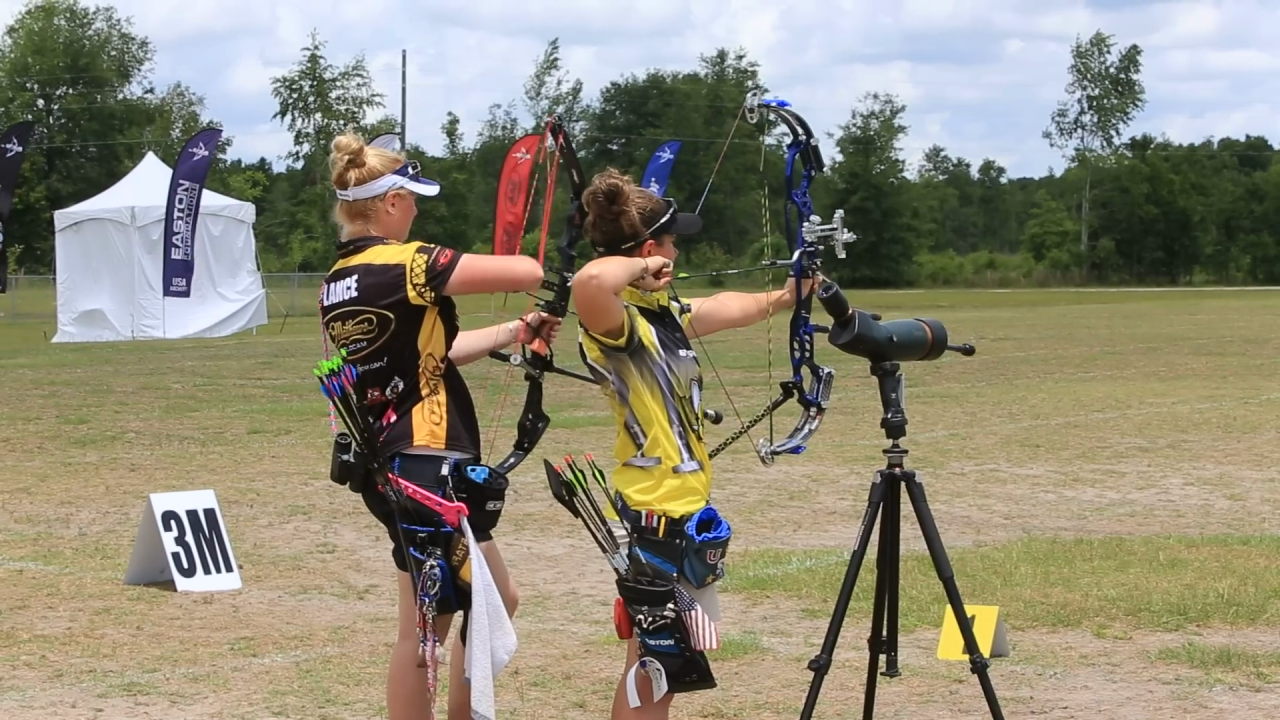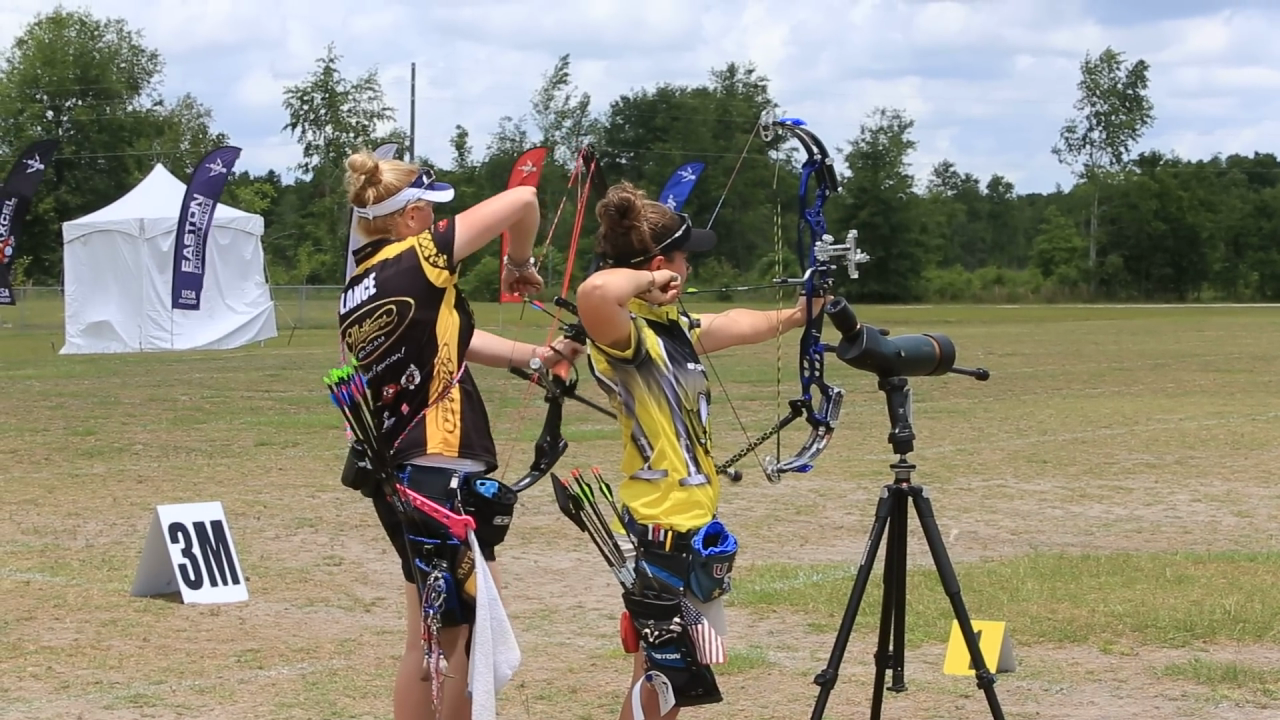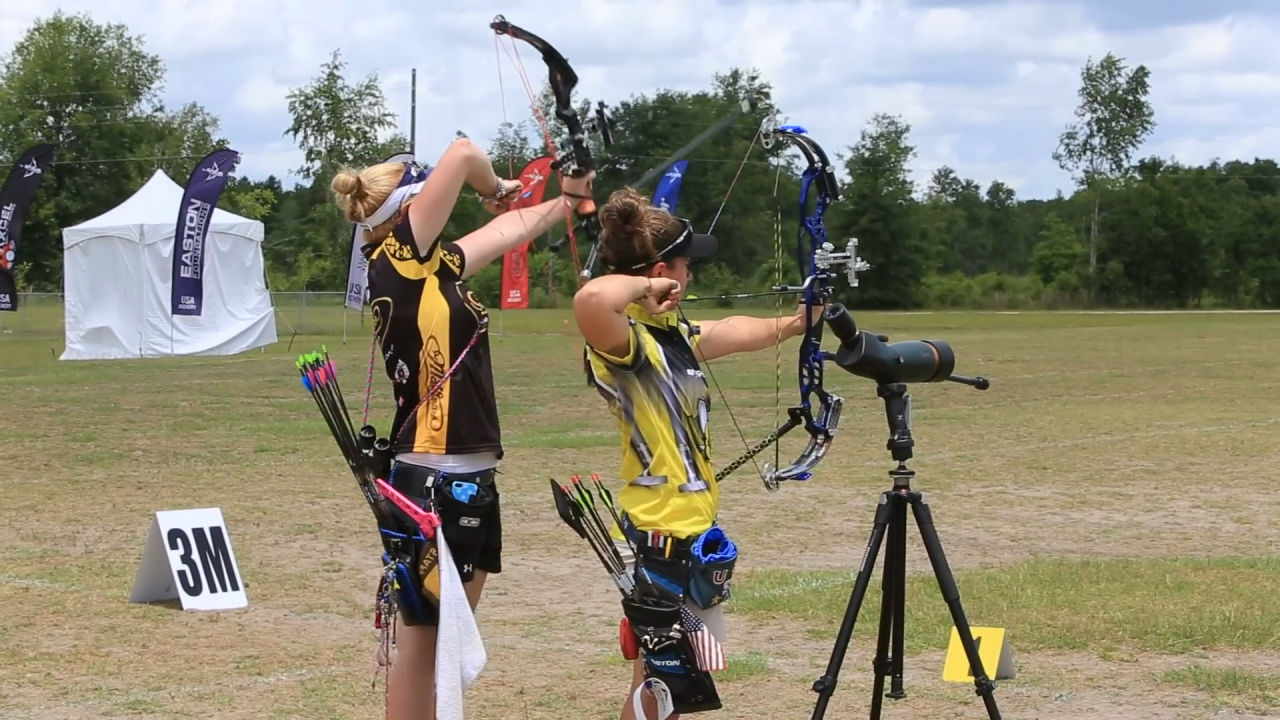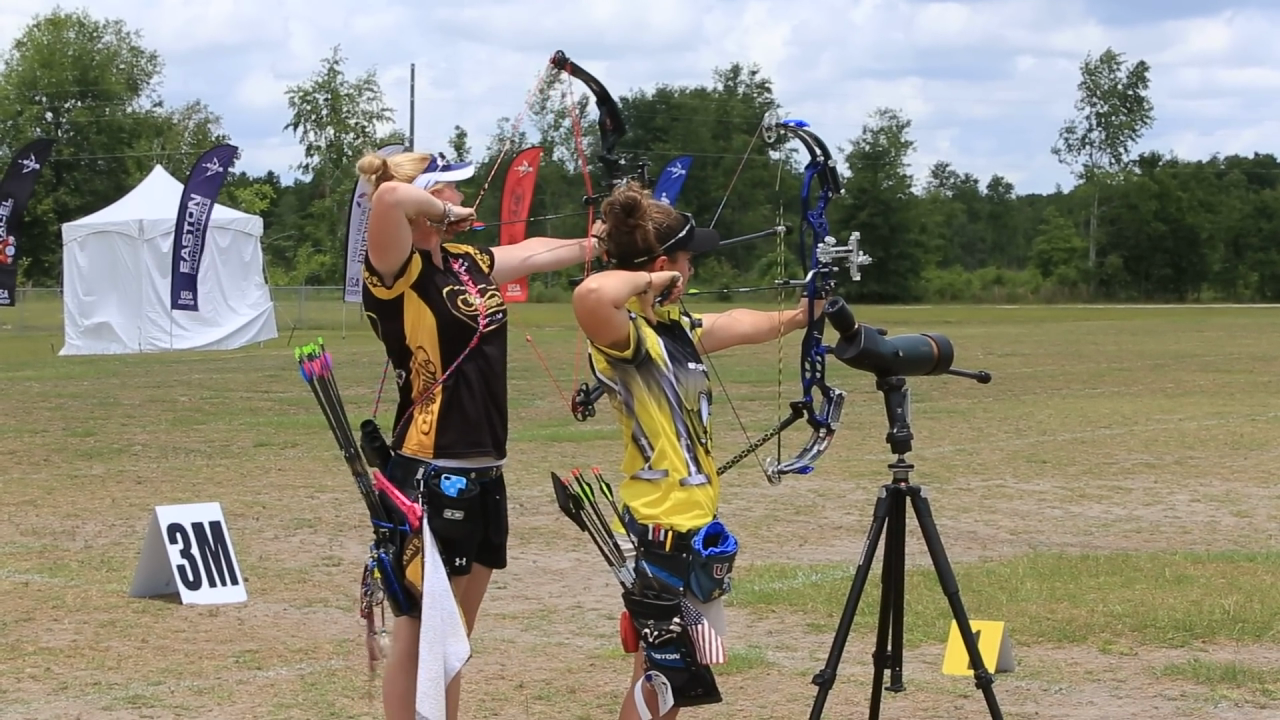
dt=1s
person 1, frame 1
left shoulder: (339, 281)
right shoulder: (403, 265)
right elbow: (527, 273)
left wrist: (512, 333)
right wrist: (512, 267)
left hip: (389, 466)
right hip: (425, 468)
left knee: (496, 600)
right knee: (424, 629)
person 1, frame 2
left shoulder: (359, 290)
right shoulder: (414, 262)
right elbow: (522, 199)
left wrist: (537, 354)
right wrist: (520, 263)
left hip: (403, 474)
right hip: (435, 478)
left knee: (479, 620)
right knee: (433, 641)
person 1, frame 3
left shoulder: (432, 265)
right shoulder: (397, 260)
left elbow: (504, 232)
right elbow: (462, 153)
left wrist: (564, 203)
right wrist: (495, 187)
left hip: (468, 477)
right hip: (433, 481)
right knee: (419, 639)
person 1, frame 4
left shoulder: (464, 262)
right shoulder: (396, 273)
left elbow: (531, 252)
right elbow: (390, 197)
left wrist: (596, 245)
right wrist: (444, 215)
left hip: (481, 476)
right hip: (431, 480)
right knee: (418, 637)
person 2, frame 1
left shoulder: (662, 309)
right shoulder: (616, 320)
left elbow: (723, 307)
right elbow: (590, 280)
left wrist: (782, 298)
right wrist: (638, 267)
left hip: (679, 514)
right hip: (655, 520)
left knee: (663, 665)
right knee: (652, 670)
person 2, frame 2
left shoulder: (672, 325)
right shoulder: (624, 334)
left elbow: (732, 325)
right elbow: (594, 291)
left wrist: (793, 316)
right wrist: (646, 281)
left hip: (690, 529)
right hip: (661, 535)
person 2, frame 3
left shoulder: (672, 332)
right shoulder: (625, 340)
left elbow: (733, 332)
right elbow: (589, 298)
left wrist: (792, 325)
right wrist: (643, 287)
left hip: (689, 534)
right hip: (660, 539)
person 2, frame 4
left shoulder: (675, 326)
right shoulder: (627, 335)
left elbow: (736, 324)
right elbow: (590, 295)
left wrist: (794, 318)
right wrist: (646, 280)
left hip: (692, 527)
right hip: (661, 533)
left knee: (676, 676)
